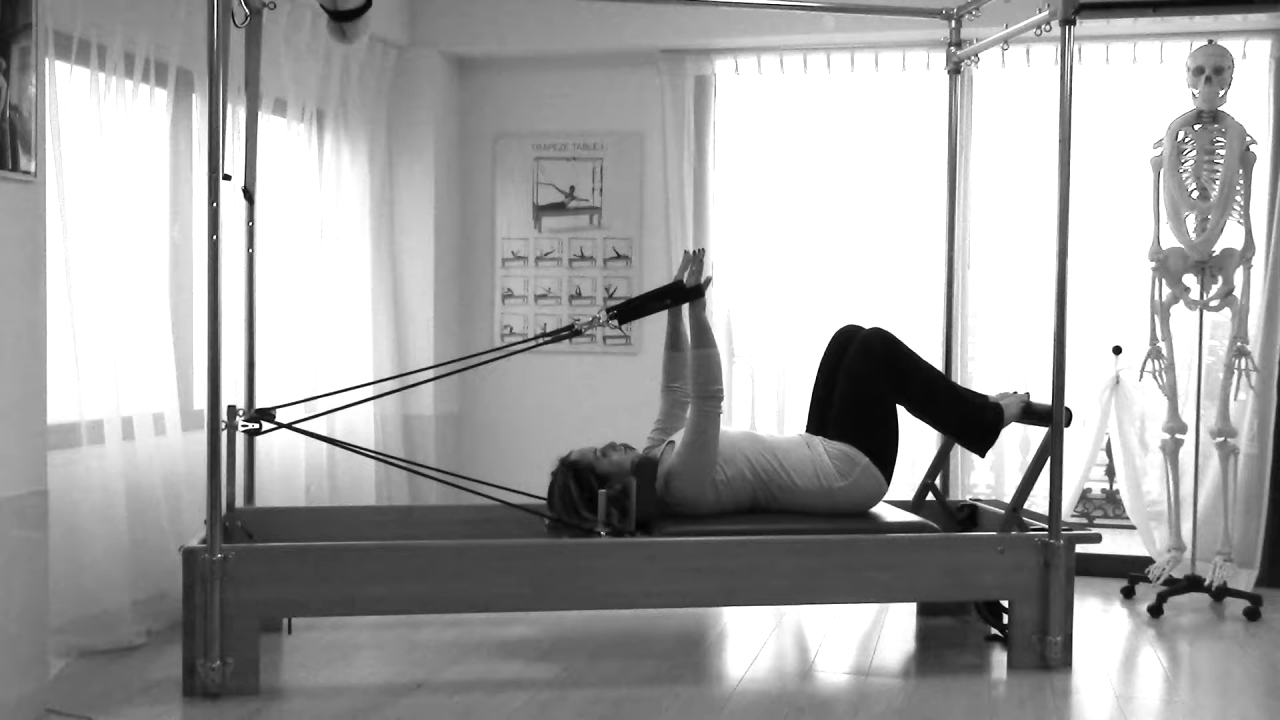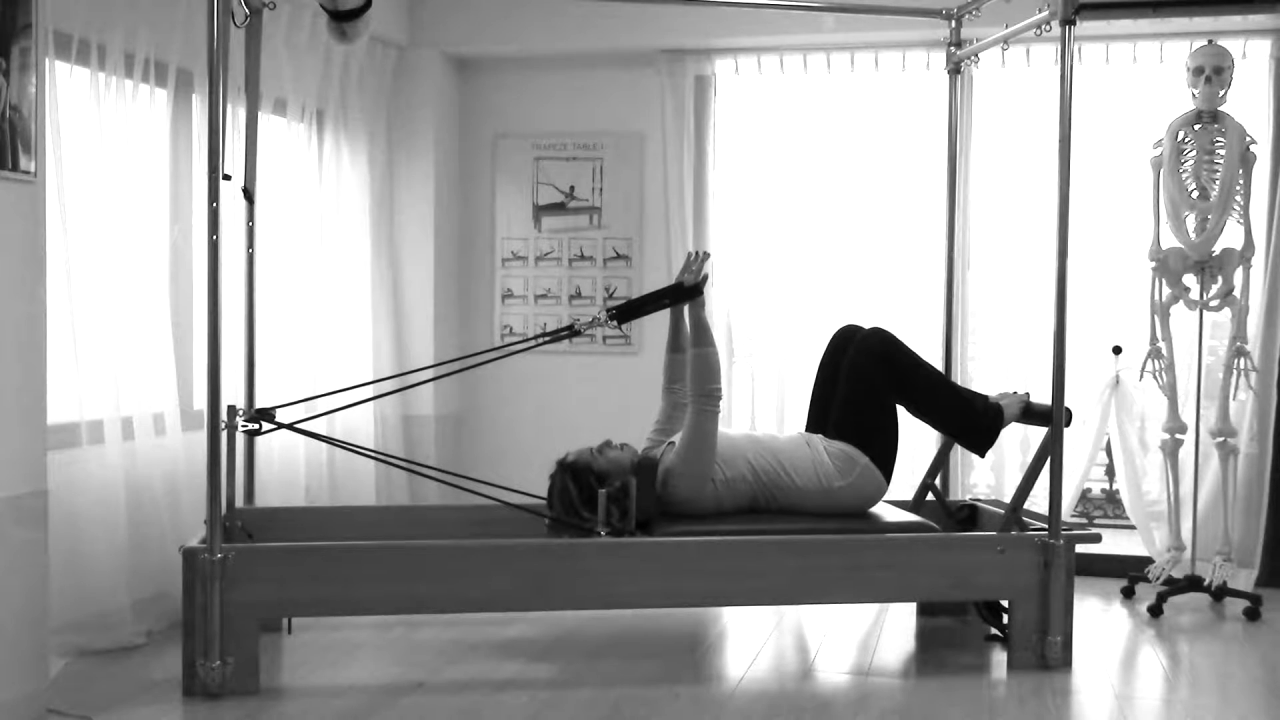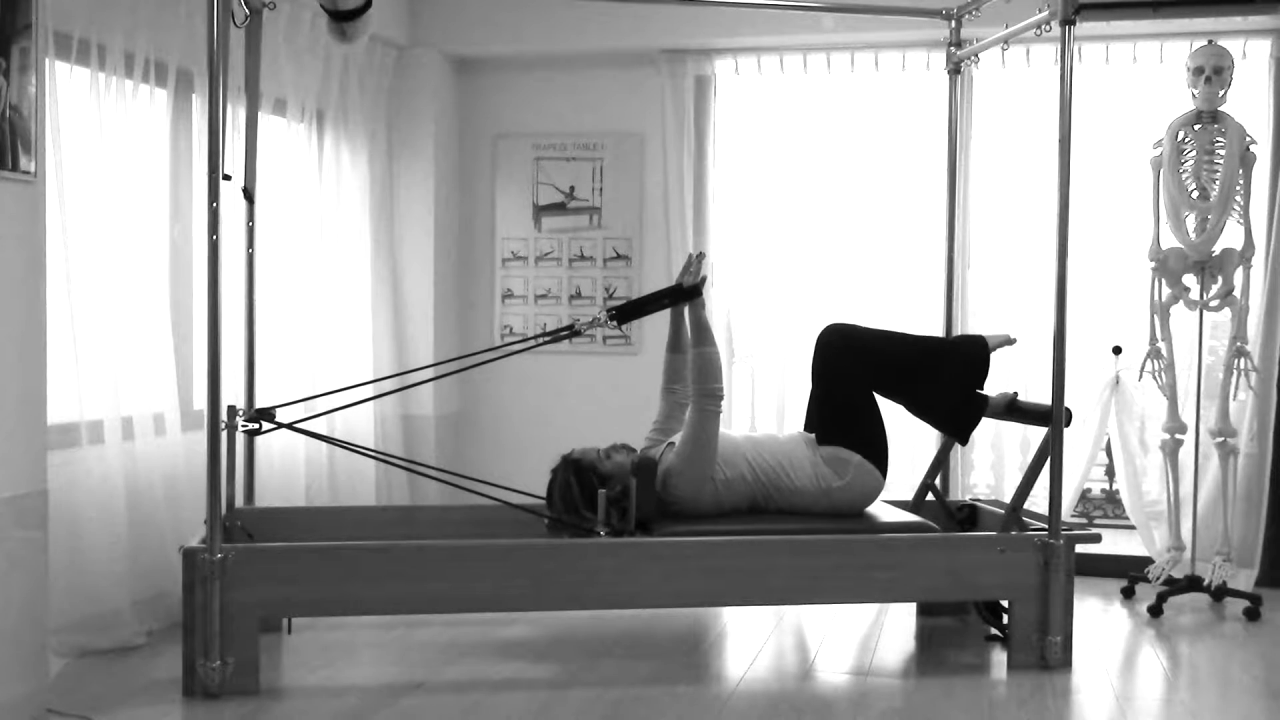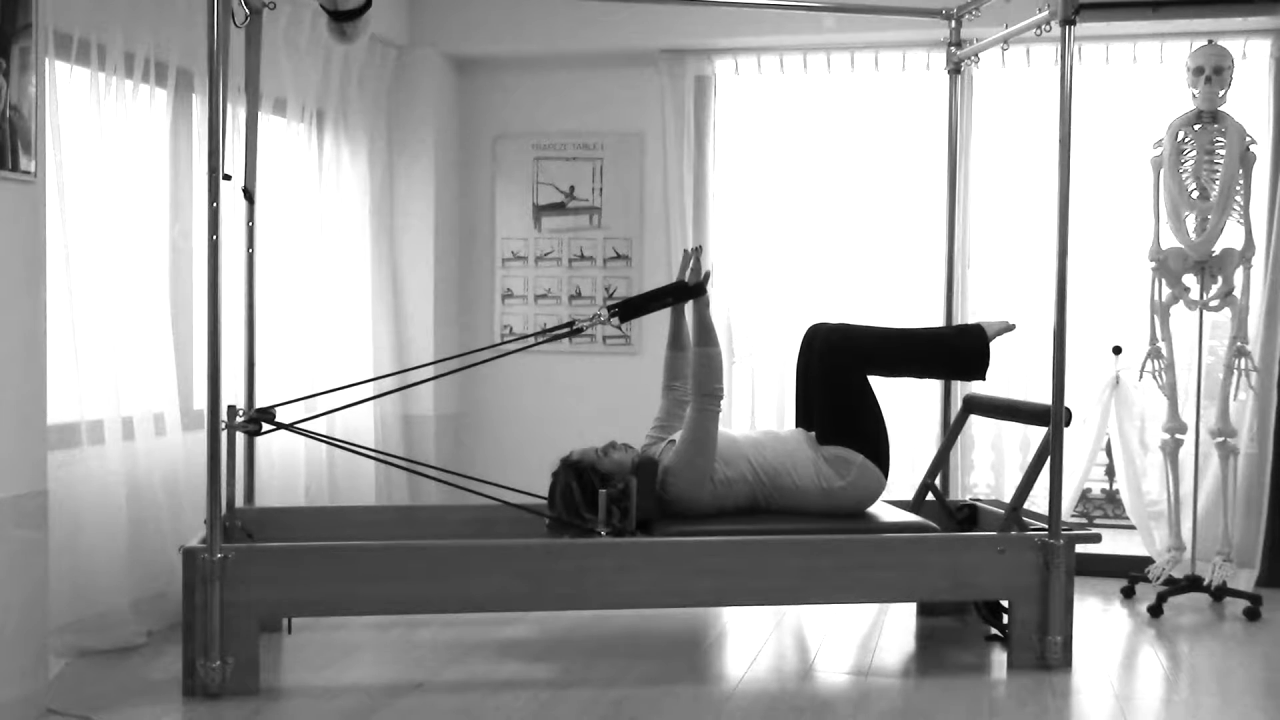
dt=1s
person 1, frame 1
left shoulder: (655, 460)
right shoulder: (680, 482)
left elbow: (676, 393)
right elbow: (707, 398)
left wrist: (674, 310)
right wrist: (695, 310)
left hip: (822, 457)
right hip: (849, 473)
left knee: (852, 338)
right knee: (875, 347)
left ankle: (970, 411)
right ankle: (986, 417)
person 1, frame 2
left shoulder: (655, 462)
right shoulder: (678, 483)
left elbow: (676, 394)
right elbow: (704, 397)
left wrist: (676, 311)
right wrist: (694, 308)
left hip: (821, 458)
right hip: (849, 473)
left knee: (852, 338)
right knee: (876, 346)
left ankle: (970, 410)
right ankle: (986, 417)
person 1, frame 3
left shoulder: (654, 461)
right shoulder: (679, 482)
left elbow: (675, 394)
right elbow: (706, 398)
left wrist: (676, 310)
right wrist: (695, 307)
left hip: (816, 462)
right hip: (847, 475)
left knee: (847, 352)
right knee: (839, 342)
left ankle: (972, 405)
right ankle: (970, 356)
person 1, frame 4
left shoulder: (654, 456)
right shoulder: (679, 481)
left elbow: (676, 390)
right elbow: (705, 397)
left wrist: (677, 307)
right wrist: (699, 306)
left hip: (814, 459)
right hip: (848, 473)
left knee: (822, 341)
right knee: (833, 344)
left ankle: (964, 346)
right ankle: (971, 345)
